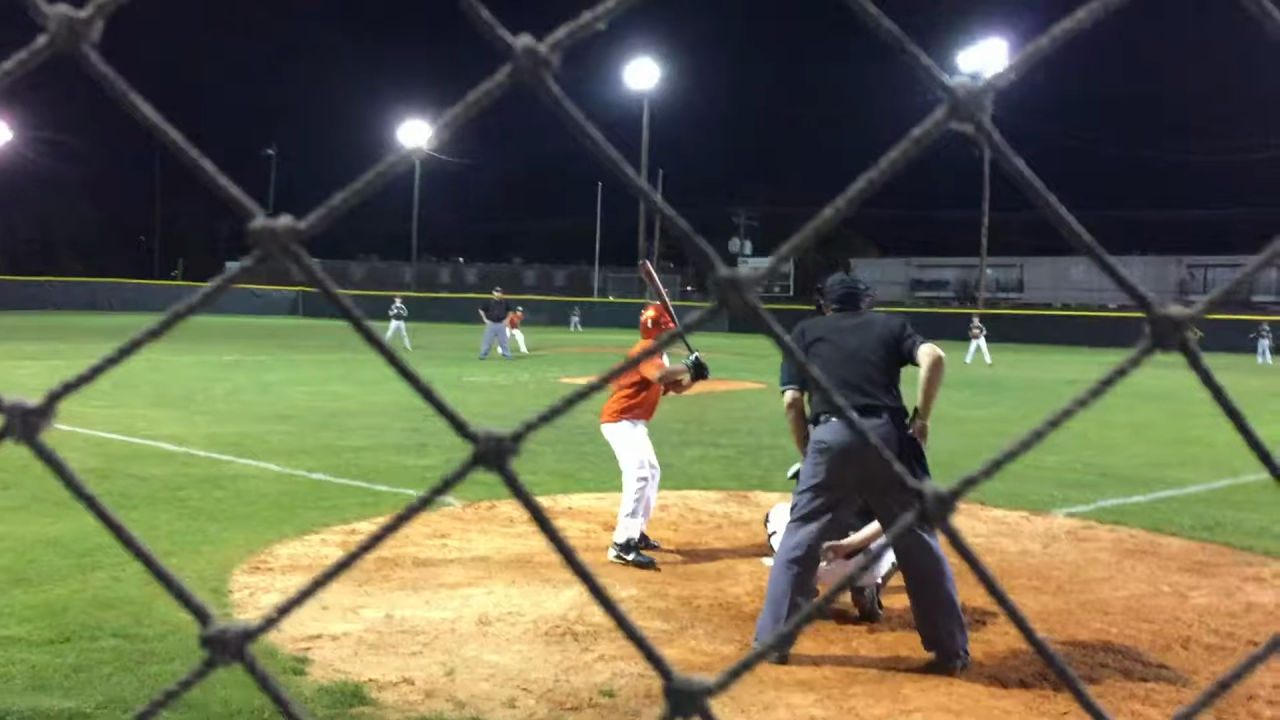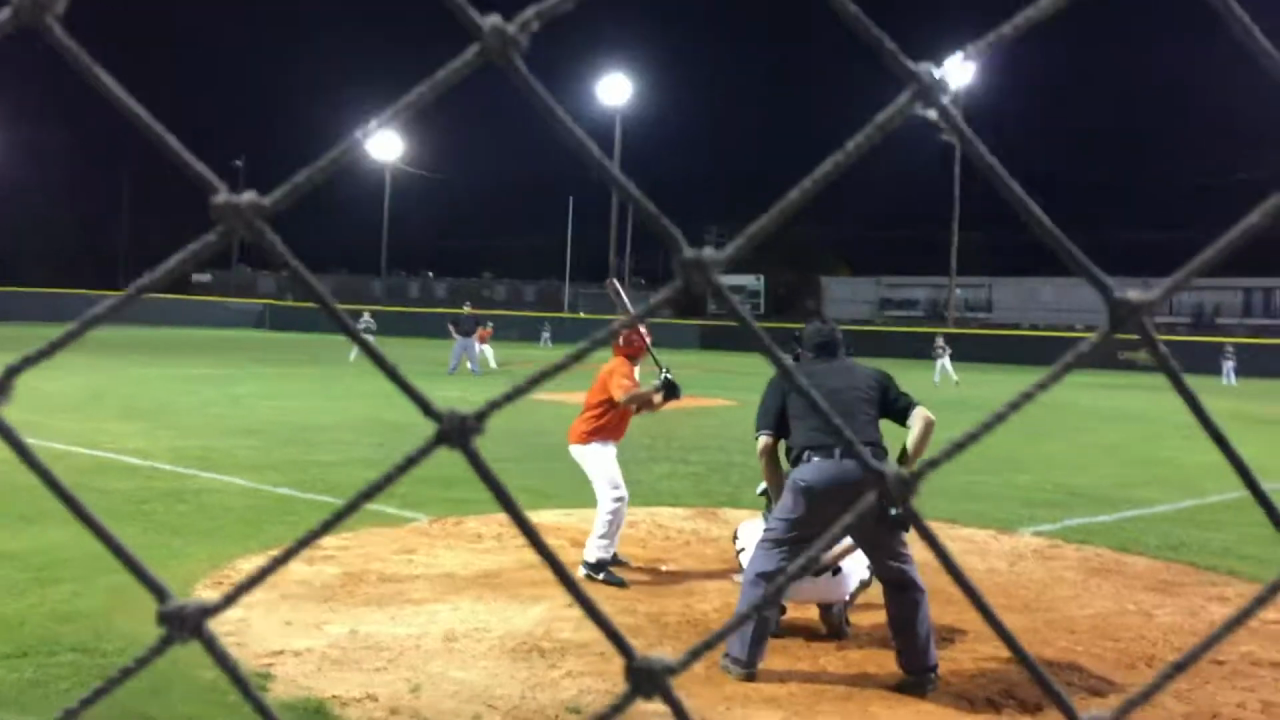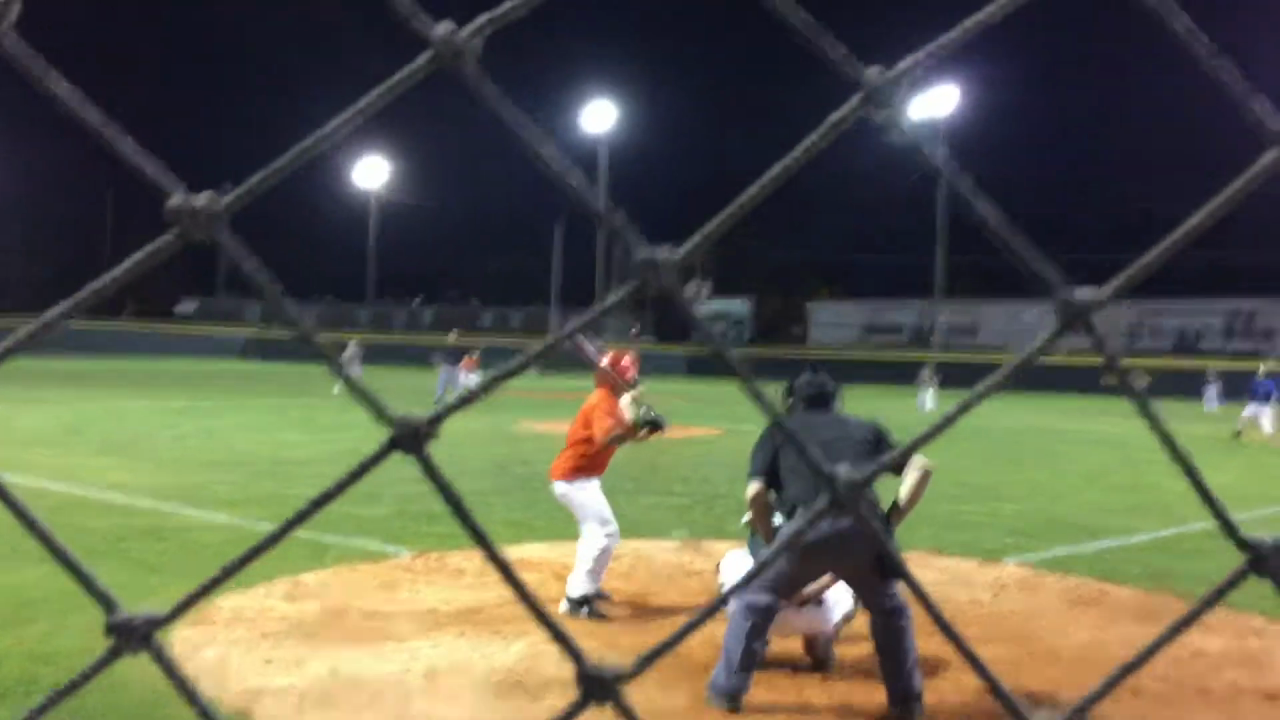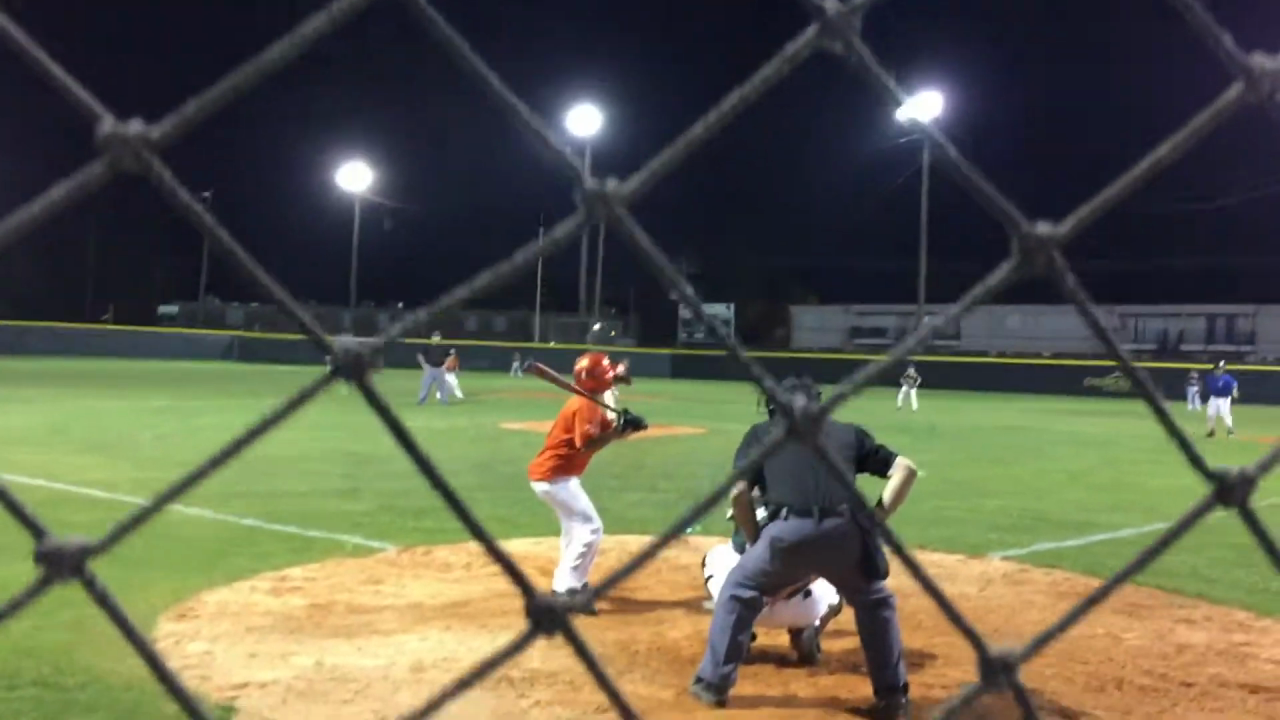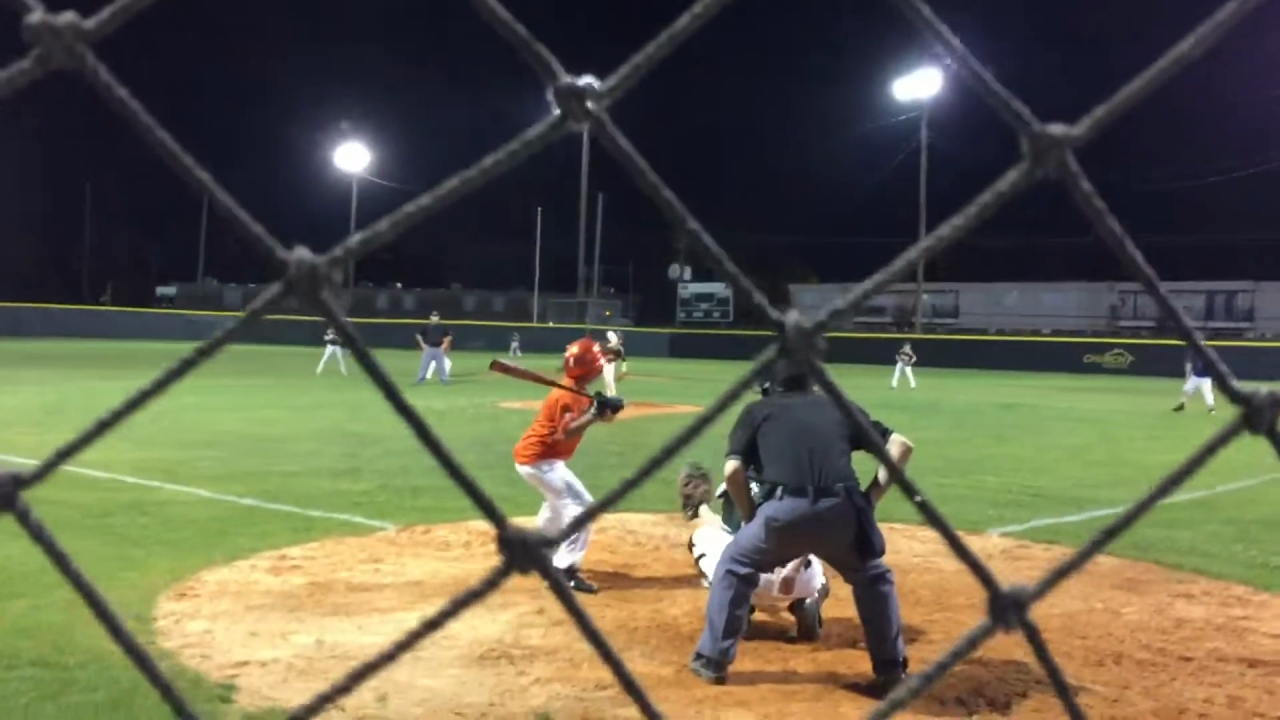
dt=0.3s
person 1, frame 1
left shoulder: (806, 331)
right shoulder: (891, 324)
left elbow: (792, 401)
right elbow: (933, 357)
left wrist: (806, 452)
right wrist: (921, 418)
left hip: (831, 436)
right hip: (887, 436)
left knee: (800, 538)
right knee: (918, 542)
left ankle: (772, 640)
right ankle: (951, 651)
person 1, frame 2
left shoulder: (786, 378)
right shoulder: (873, 376)
left elbow: (765, 445)
right elbow: (924, 419)
left wrist: (781, 496)
right wrist: (901, 471)
left hip: (814, 473)
right hip: (869, 476)
left knee: (768, 563)
right knee: (899, 571)
left ankle: (742, 657)
right ankle: (921, 671)
person 1, frame 3
left shoulder: (779, 430)
right shoulder: (864, 428)
left elbow: (755, 493)
right elbow: (920, 467)
left wrist: (772, 543)
right wrist: (891, 519)
left hip: (807, 528)
right hip: (861, 528)
left knee: (755, 596)
right knee: (889, 608)
left ankle: (727, 690)
person 1, frame 4
left shoulder: (762, 432)
right shoulder: (848, 432)
left elbow: (738, 492)
right elbow: (905, 468)
left wrist: (755, 539)
right wrist: (875, 520)
left hip: (789, 531)
right hip: (845, 532)
left knee: (739, 591)
right knee: (875, 601)
left ankle: (713, 683)
person 1, frame 5
left shoulder: (757, 410)
right shoulder: (842, 408)
left elbow: (733, 471)
right elbow: (900, 444)
left wrist: (751, 517)
right wrist: (870, 497)
left hip: (784, 510)
right hip: (840, 511)
left knee: (735, 566)
right knee: (873, 577)
left ankle: (712, 659)
right ankle: (891, 672)
person 2, frame 1
left shoulder: (653, 351)
right shoulder: (648, 349)
left elbow: (675, 387)
right elbow: (660, 376)
left wrist: (695, 375)
right wrist: (688, 365)
left hip: (633, 422)
right hip: (621, 421)
left knee: (651, 473)
right knee: (638, 476)
left ankle: (635, 533)
right ankle: (622, 544)
person 2, frame 2
left shoulder: (624, 370)
right shoulder: (620, 368)
left elbow: (646, 406)
right elbow: (626, 399)
left wrist: (665, 395)
right wrist: (658, 386)
left hip: (599, 442)
right hip: (590, 442)
left knee: (613, 495)
right knee: (615, 497)
left ankle: (604, 552)
right ankle: (593, 563)
person 2, frame 3
left shoulder: (609, 401)
right shoulder: (603, 401)
left elbow: (629, 436)
right elbow: (606, 439)
left wrist: (649, 428)
right wrist: (638, 423)
left hip: (579, 475)
right hip: (574, 478)
left knee: (595, 529)
right knee: (606, 532)
left ankle: (586, 585)
right ankle: (577, 597)
person 2, frame 4
left shoulder: (590, 406)
right shoulder: (584, 407)
left elbow: (611, 432)
right elbow: (587, 447)
left wrist: (630, 425)
right wrist: (618, 429)
left hip: (550, 473)
right hip: (553, 476)
left knee: (576, 524)
right knee: (590, 529)
left ankle: (574, 579)
right ankle: (564, 592)
person 2, frame 5
left shoulder: (580, 392)
right shoulder: (569, 395)
left elbow: (605, 417)
right elbow: (566, 433)
left wrist: (609, 407)
right wrist: (594, 413)
left hip: (534, 456)
right hip: (538, 459)
left knee: (560, 501)
right knee: (580, 505)
right ankle: (563, 570)
